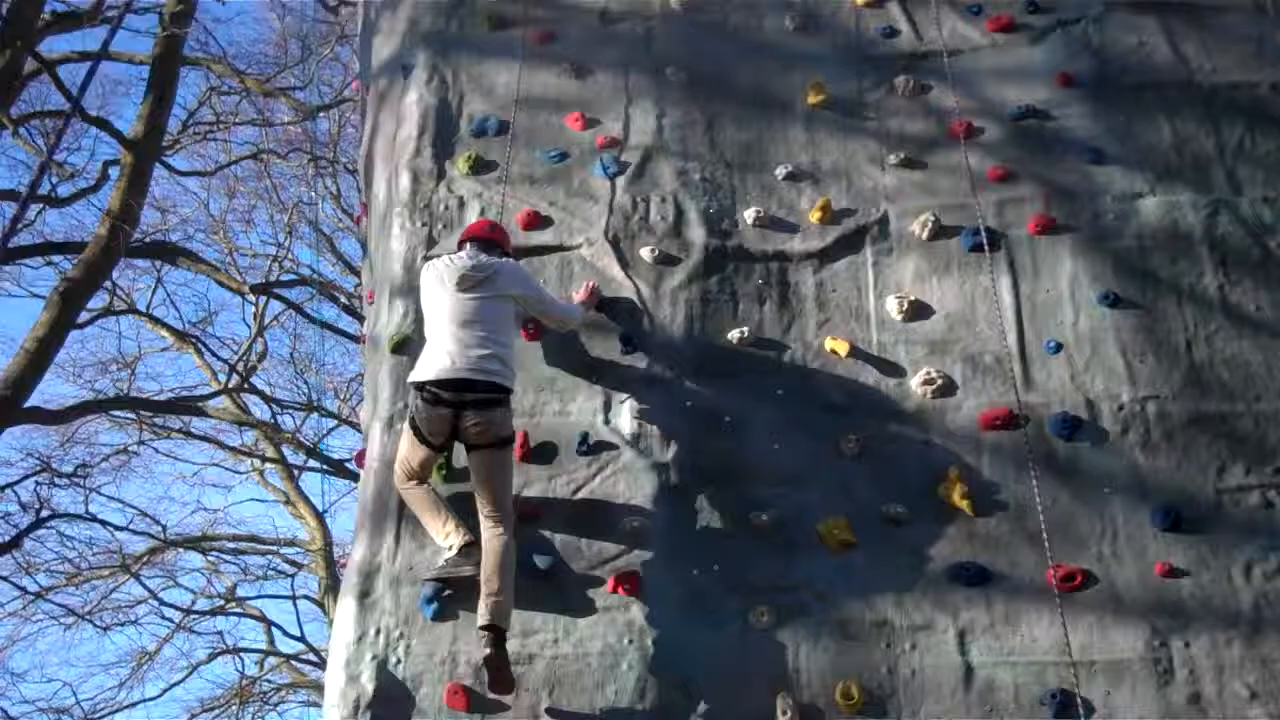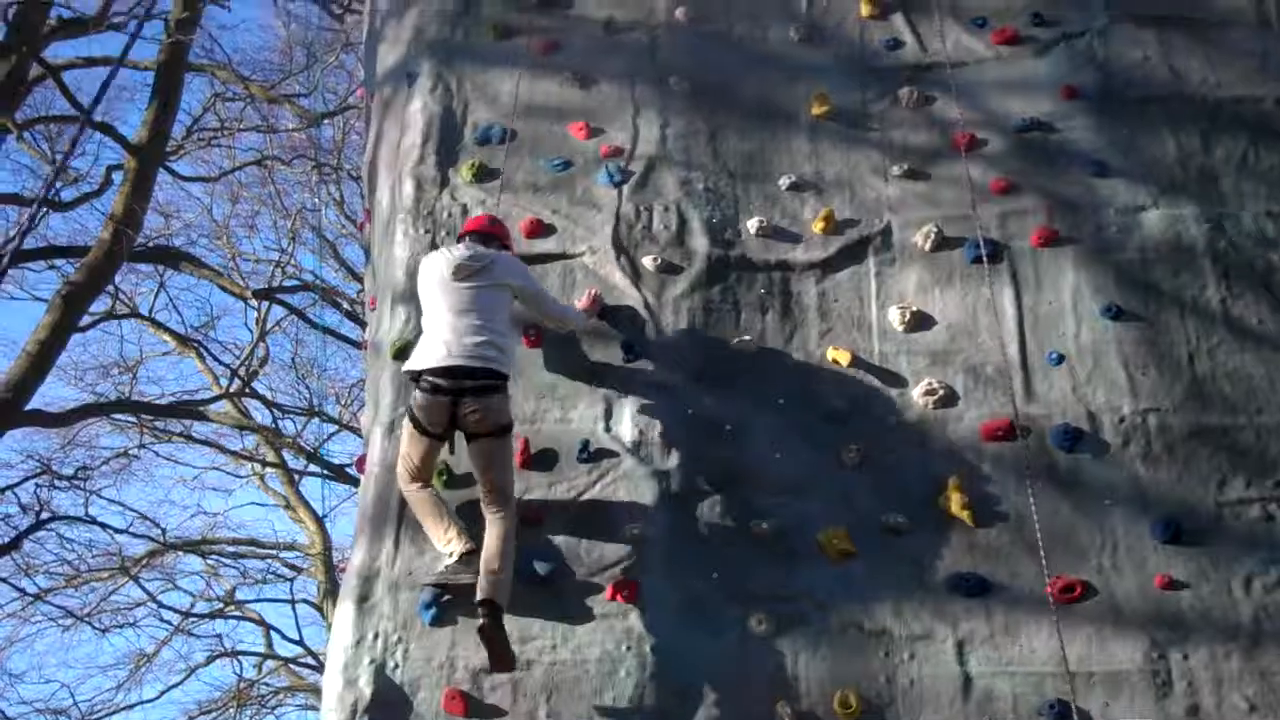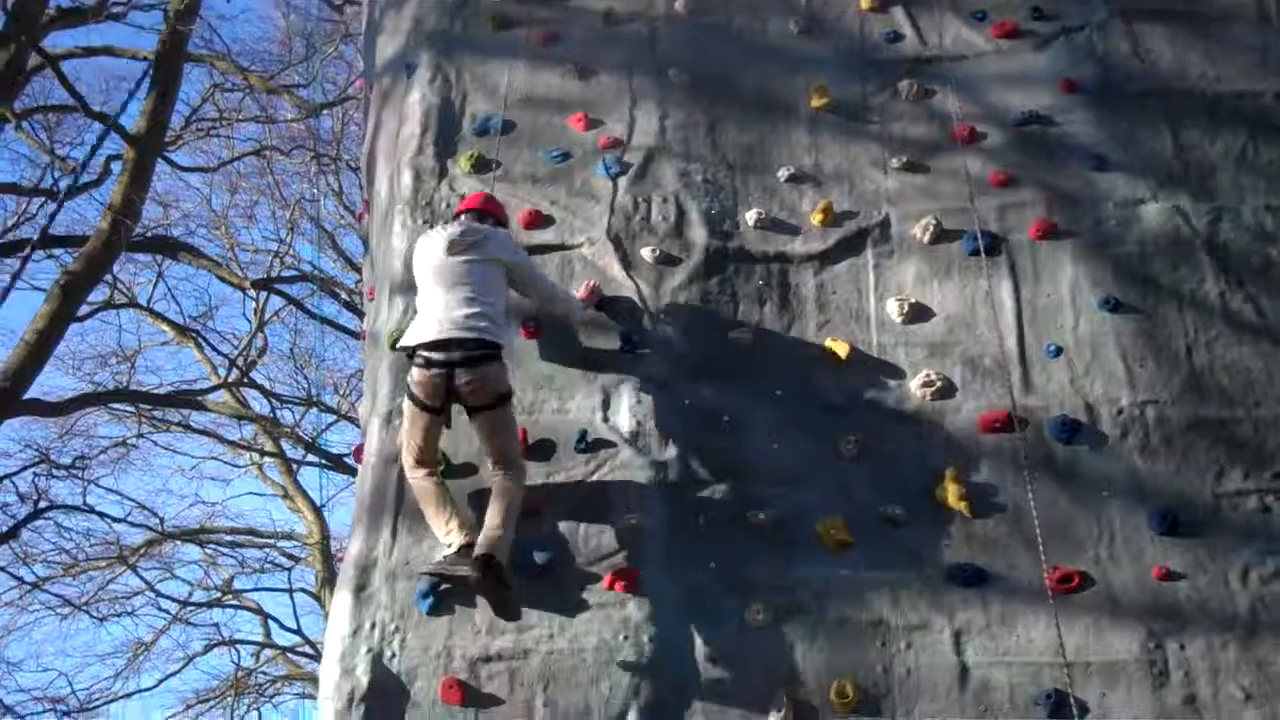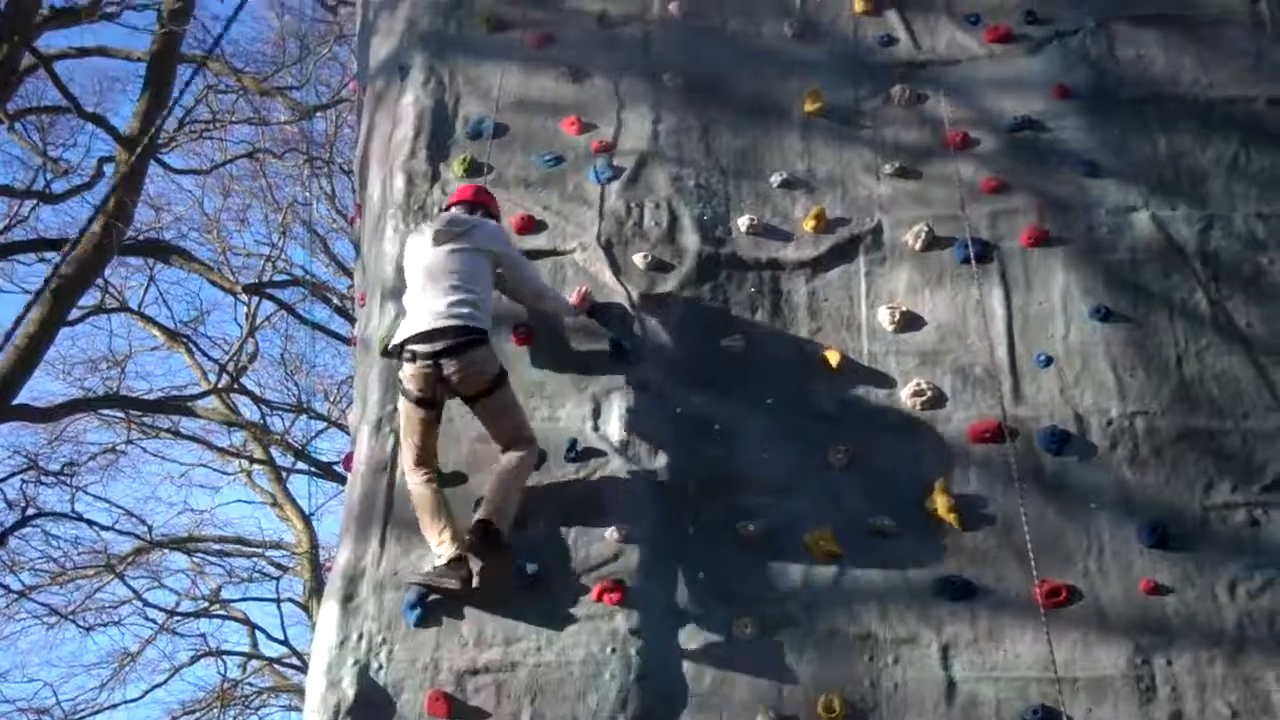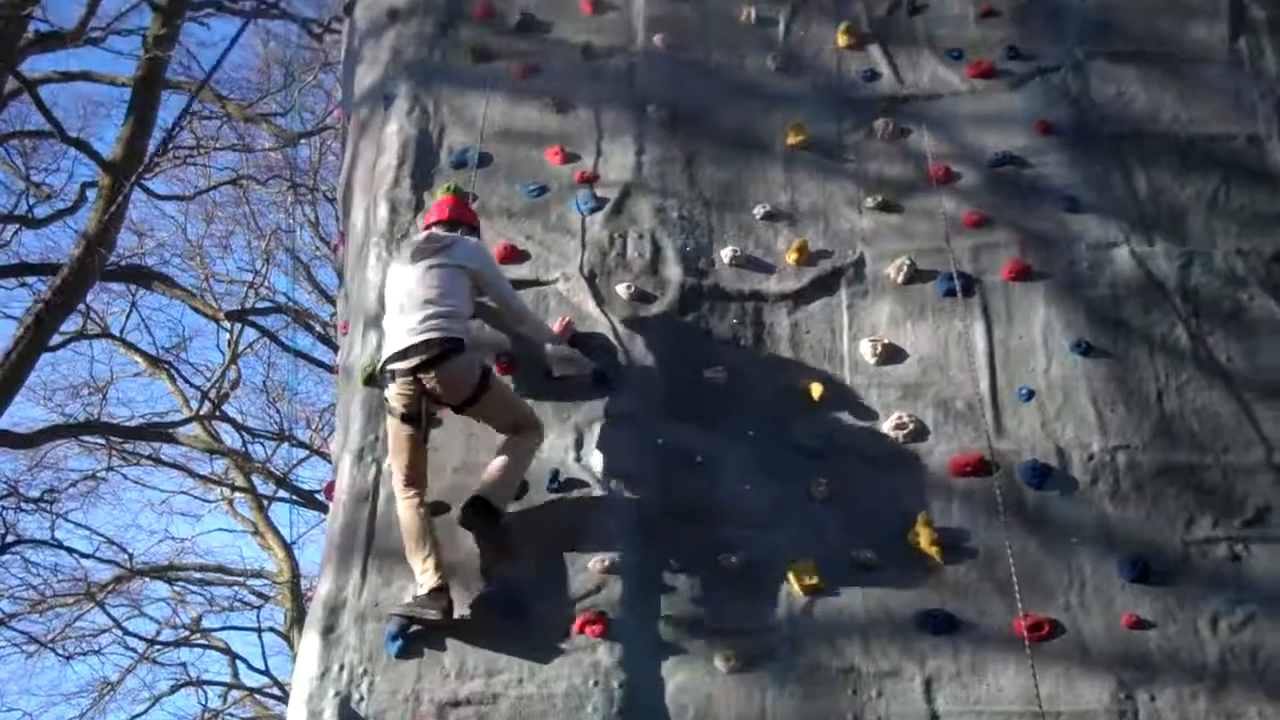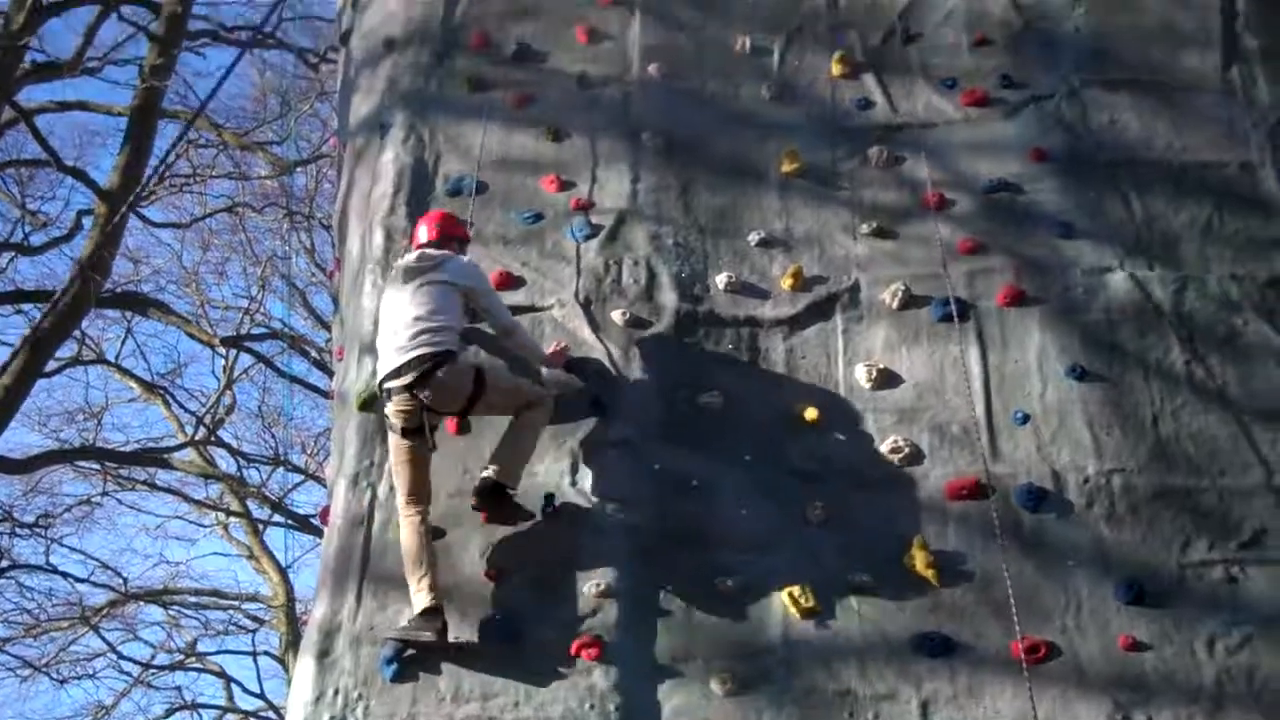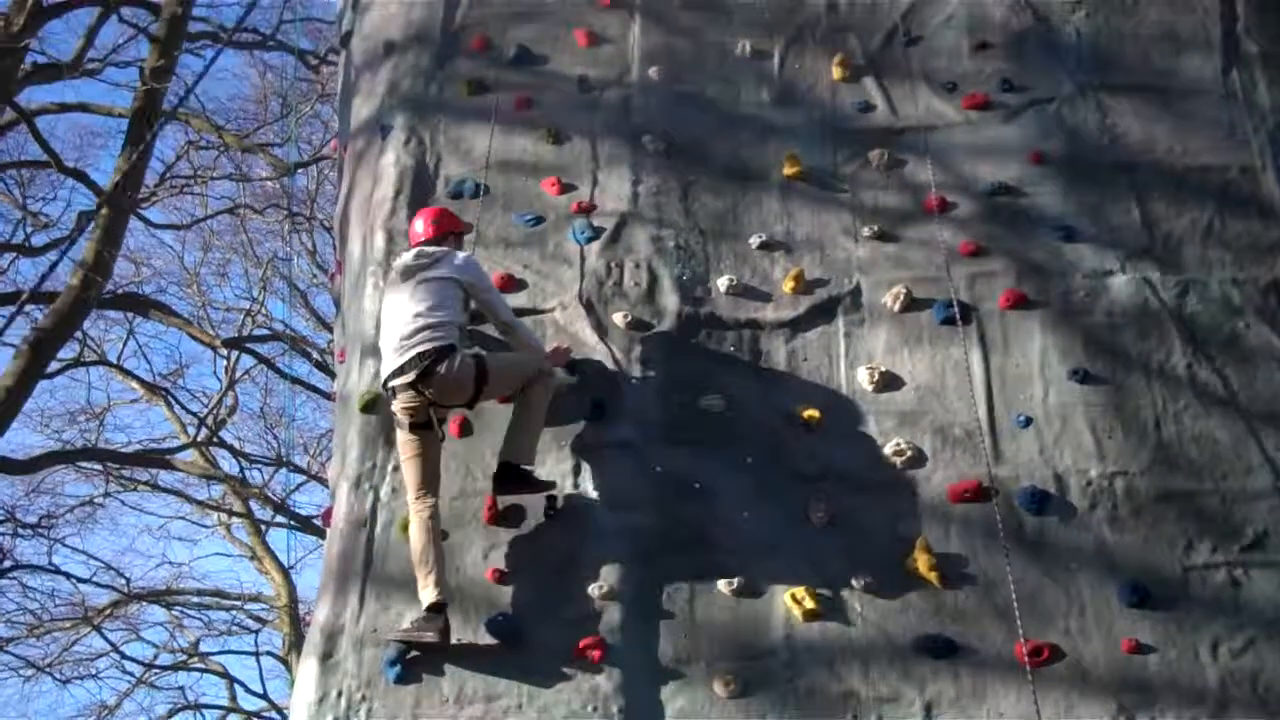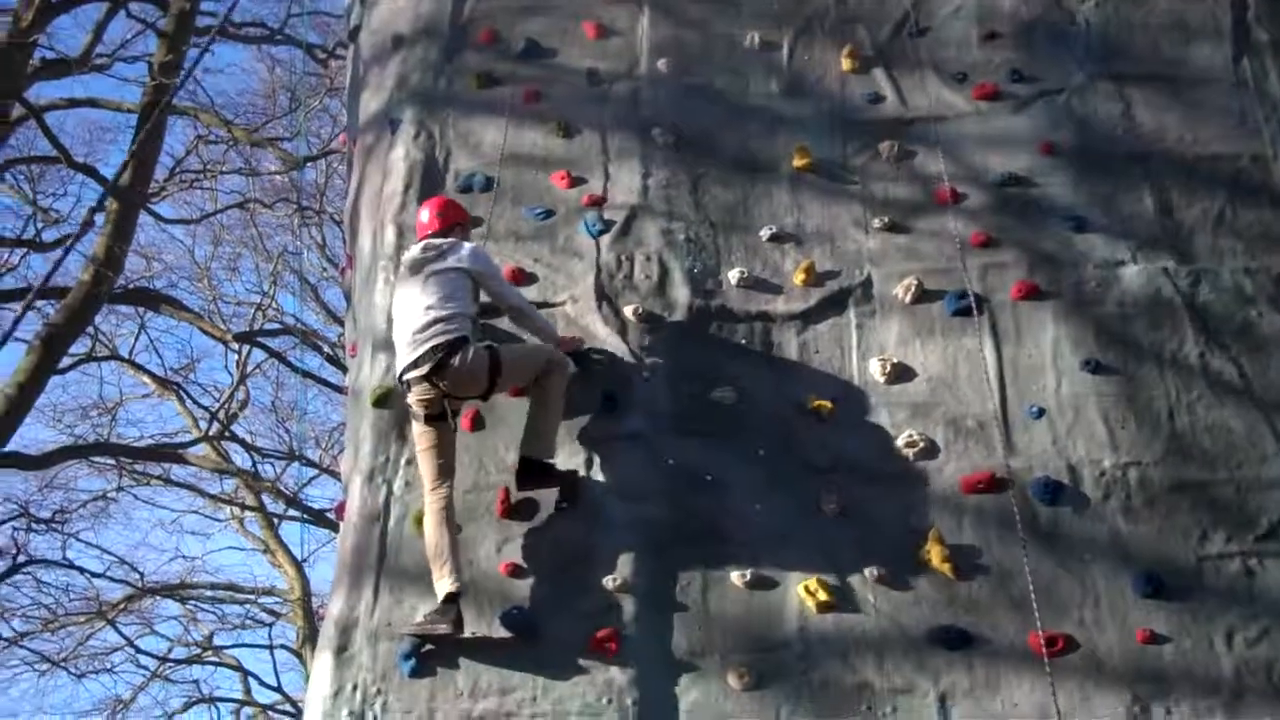
dt=0.1s
person 1, frame 1
left shoulder: (432, 271)
right shoulder: (511, 275)
right elbow: (559, 317)
right wrist: (580, 307)
left hip: (433, 398)
right hip: (487, 404)
left knee: (408, 479)
right knee: (498, 521)
left ankle: (460, 547)
right ankle: (493, 634)
person 1, frame 2
left shoulder: (430, 264)
right shoulder: (508, 267)
right elbow: (557, 319)
right wrist: (582, 315)
left hip: (431, 387)
right hip: (485, 391)
left knee: (412, 478)
right knee: (498, 508)
left ankle: (461, 554)
right ankle: (491, 607)
person 1, frame 3
left shoulder: (425, 243)
right shoulder: (499, 242)
right elbow: (547, 295)
right wrist: (579, 303)
left hip: (425, 361)
right hip: (479, 361)
left knee: (418, 465)
right knee: (506, 471)
left ankle: (459, 549)
right ankle: (489, 555)
person 1, frame 4
left shoulder: (415, 242)
right shoulder: (489, 233)
right elbow: (536, 293)
right wrist: (569, 308)
left hip: (415, 355)
right hip: (466, 349)
left knee: (418, 467)
right knee: (521, 446)
left ankle: (450, 560)
right ankle: (488, 527)
person 1, frame 5
left shoulder: (399, 260)
right shoulder: (468, 250)
right elbow: (514, 311)
right wrist: (551, 334)
left hip: (397, 373)
right hip: (447, 361)
left knee: (408, 490)
right knee: (527, 429)
left ankle: (433, 590)
right ankle: (483, 502)
person 1, frame 6
left shoulder: (393, 281)
right shoulder: (459, 268)
right elbow: (506, 328)
right wrist: (544, 357)
left hip: (395, 391)
right hip: (441, 373)
left knee: (411, 507)
right knee: (538, 398)
left ankle: (427, 611)
right ankle: (495, 485)
person 1, frame 7
left shoulder: (395, 280)
right shoulder: (458, 263)
right elbow: (504, 320)
right wrist: (546, 354)
left hip: (401, 391)
right hip: (443, 369)
left knee: (422, 503)
right knee: (539, 371)
left ankle: (433, 611)
right ankle: (511, 470)
person 1, frame 8
left shoulder: (404, 274)
right shoulder: (467, 253)
right elbow: (516, 307)
right wrist: (557, 339)
left hip: (416, 384)
right hip: (457, 360)
left knee: (437, 493)
right knee: (553, 363)
left ankle: (448, 602)
right ankle: (534, 463)
